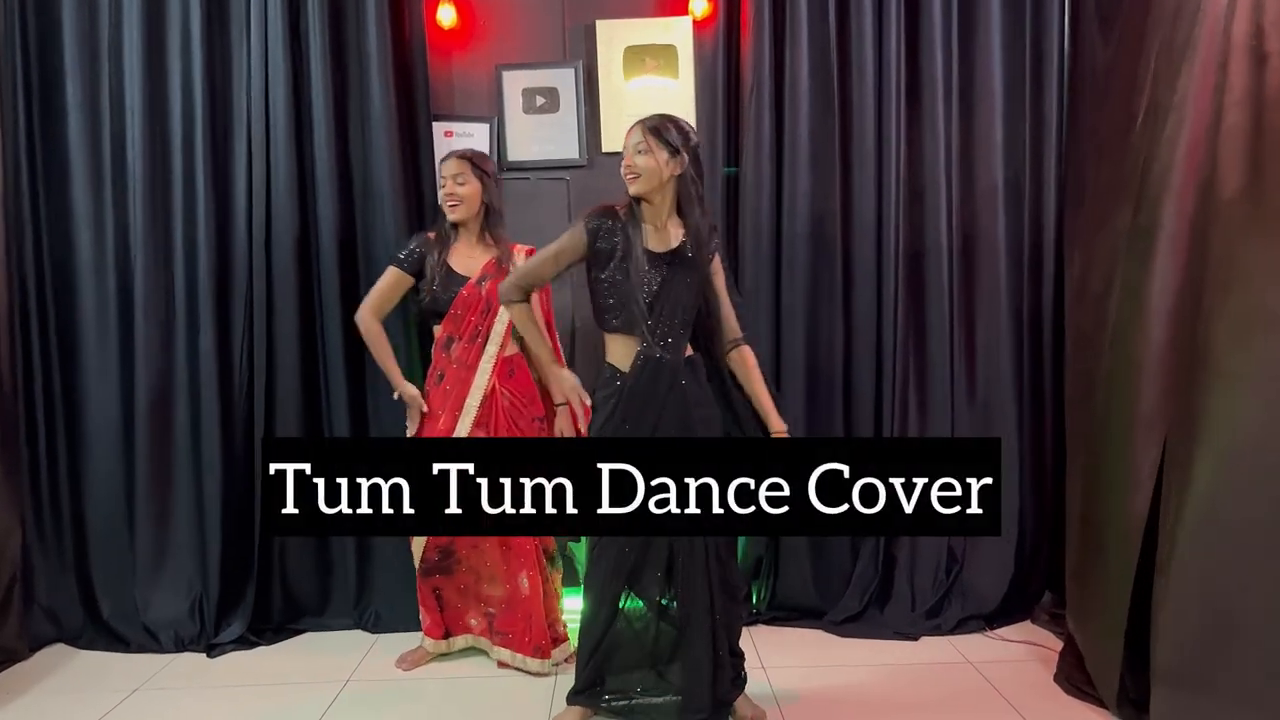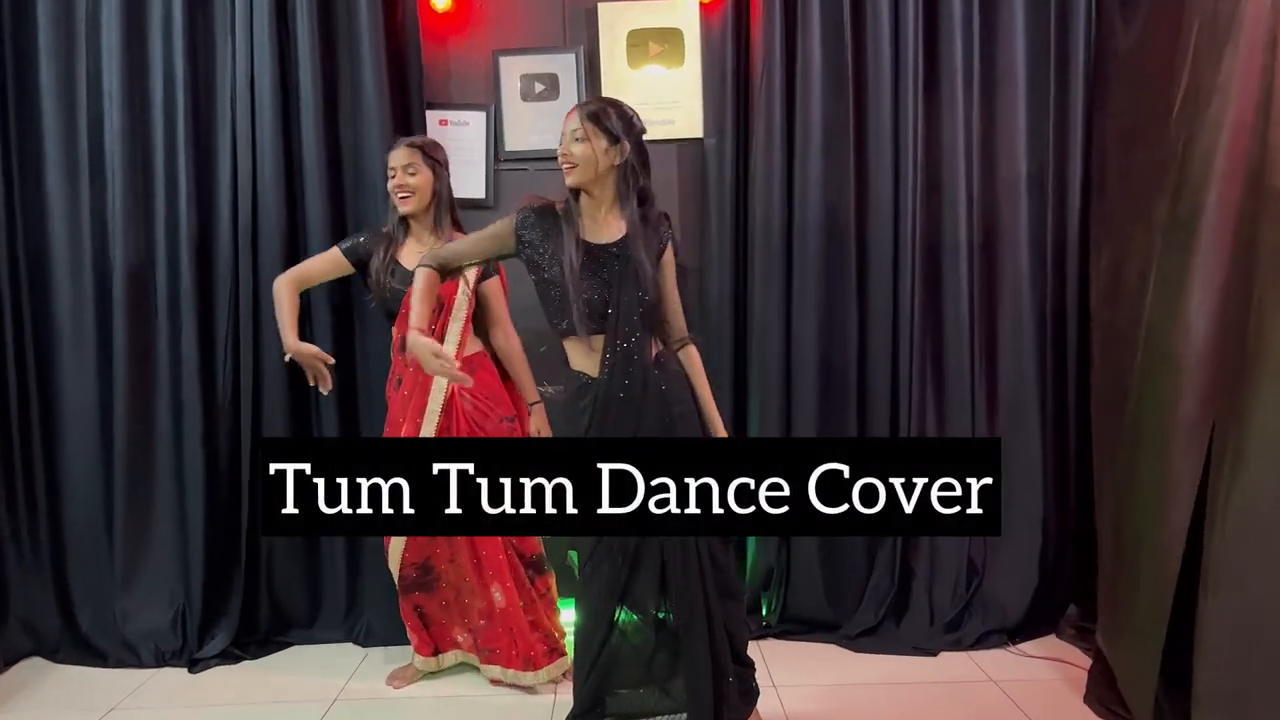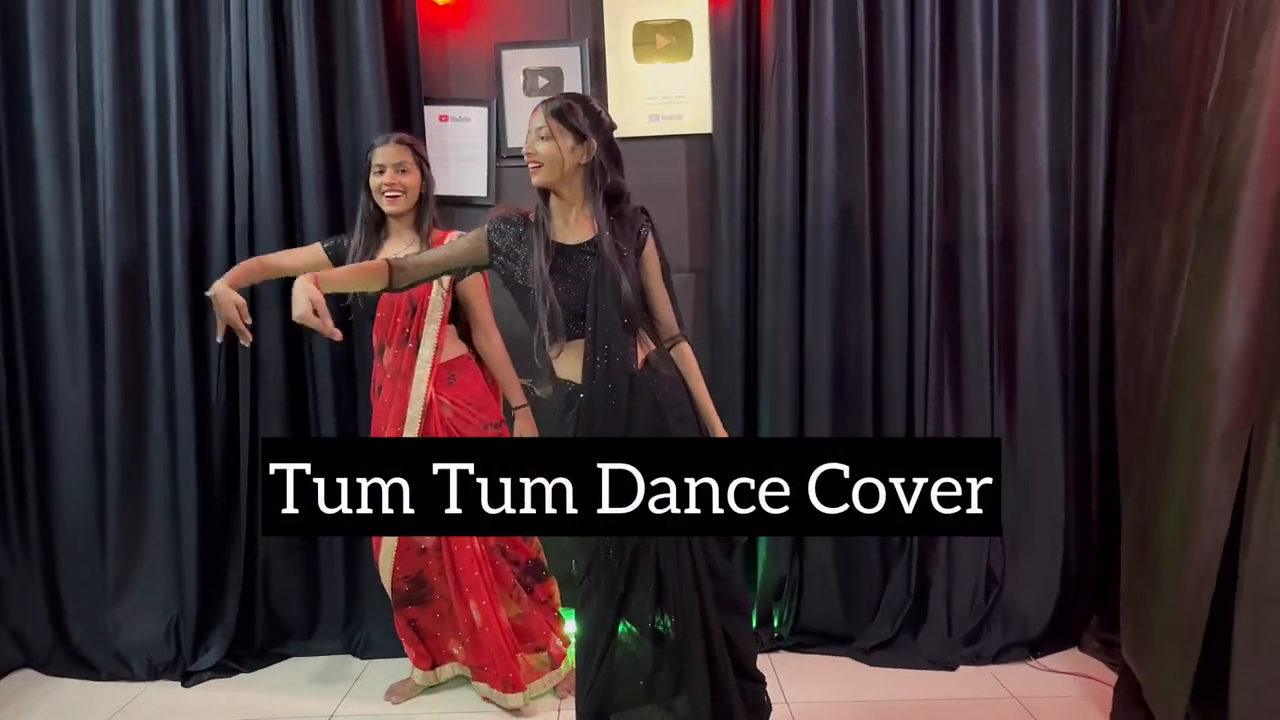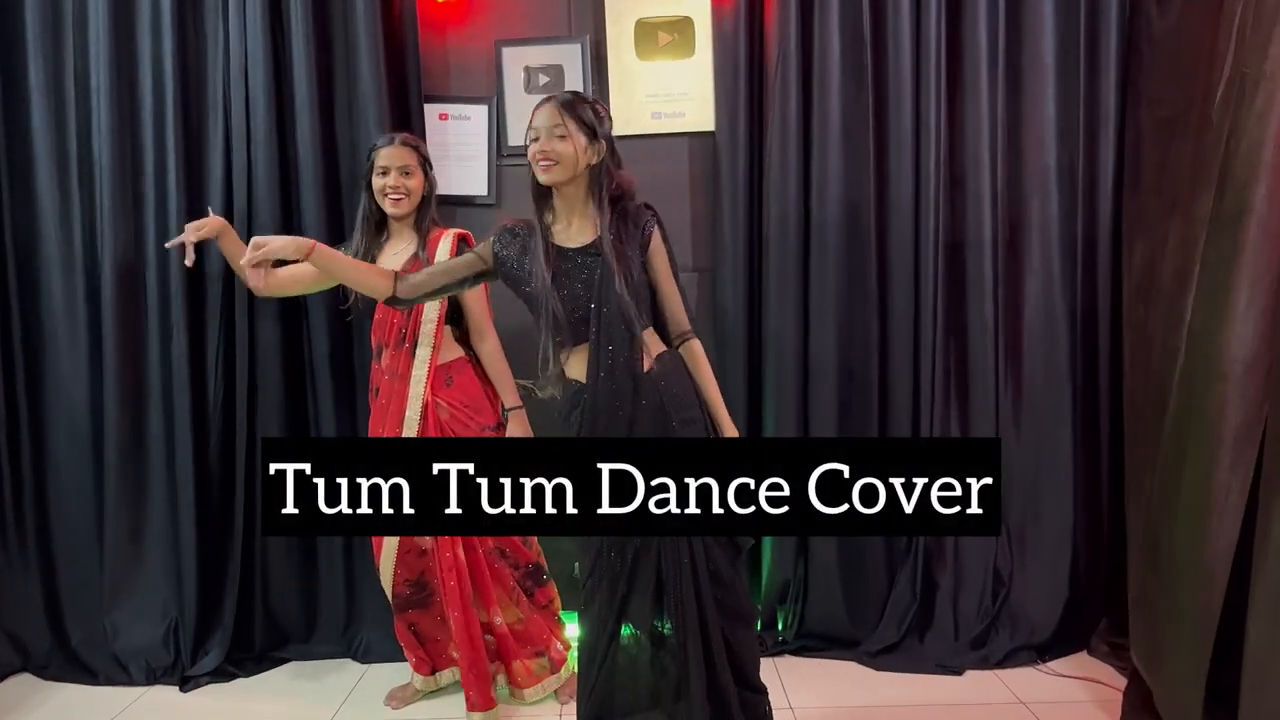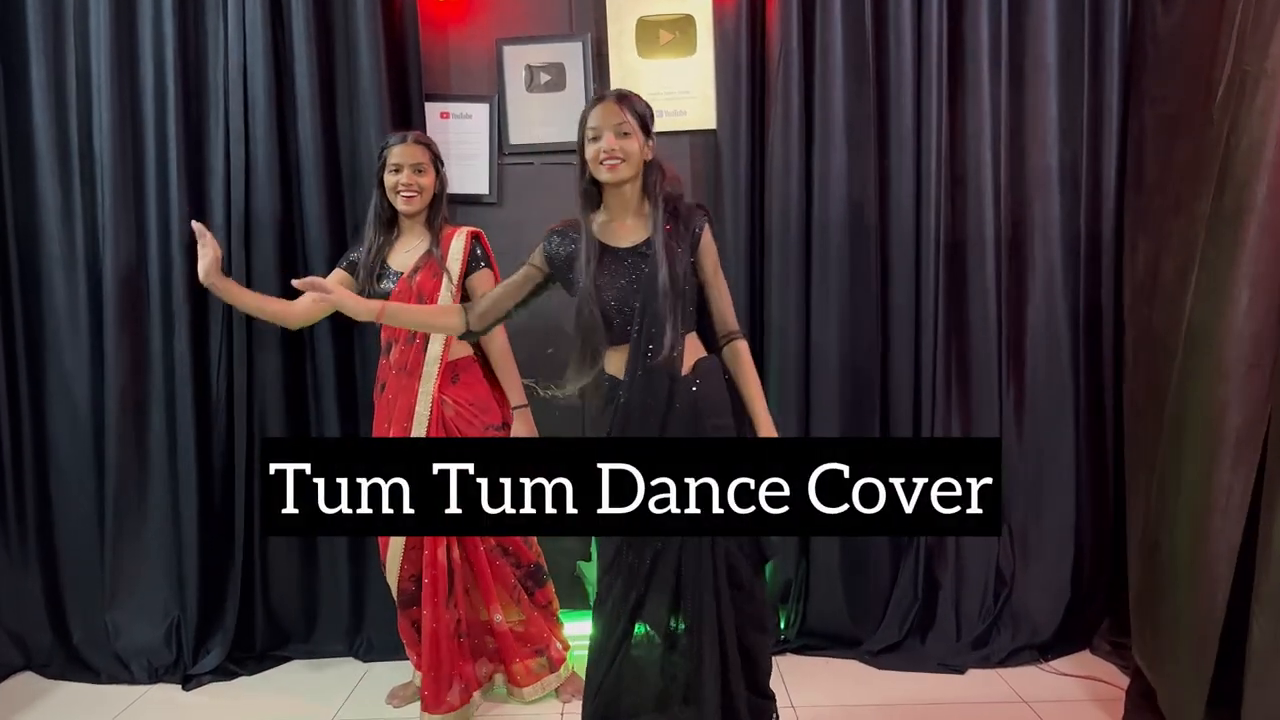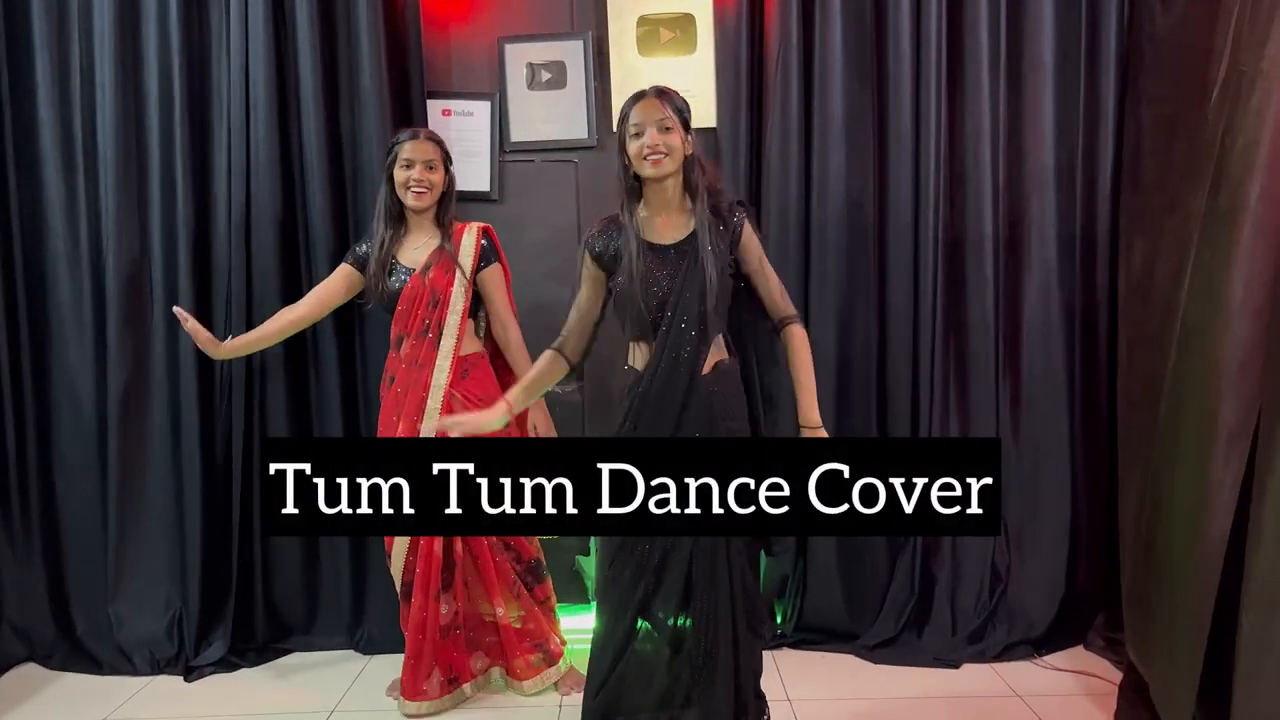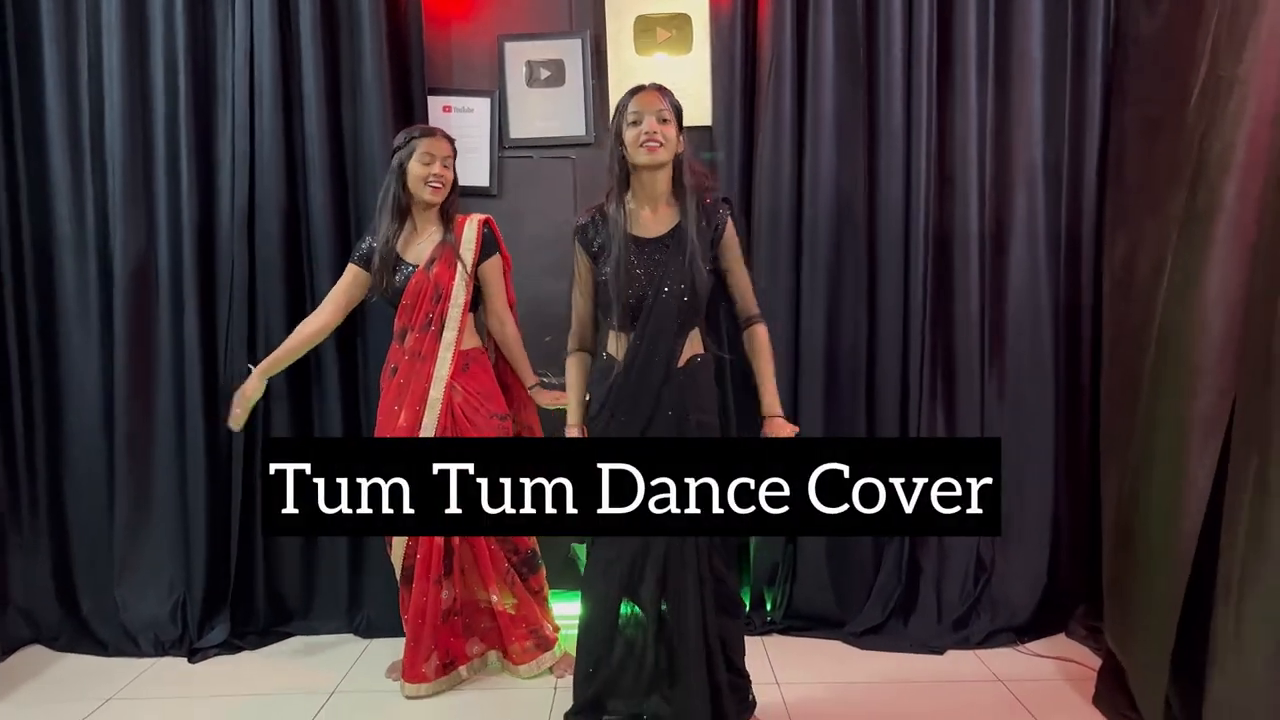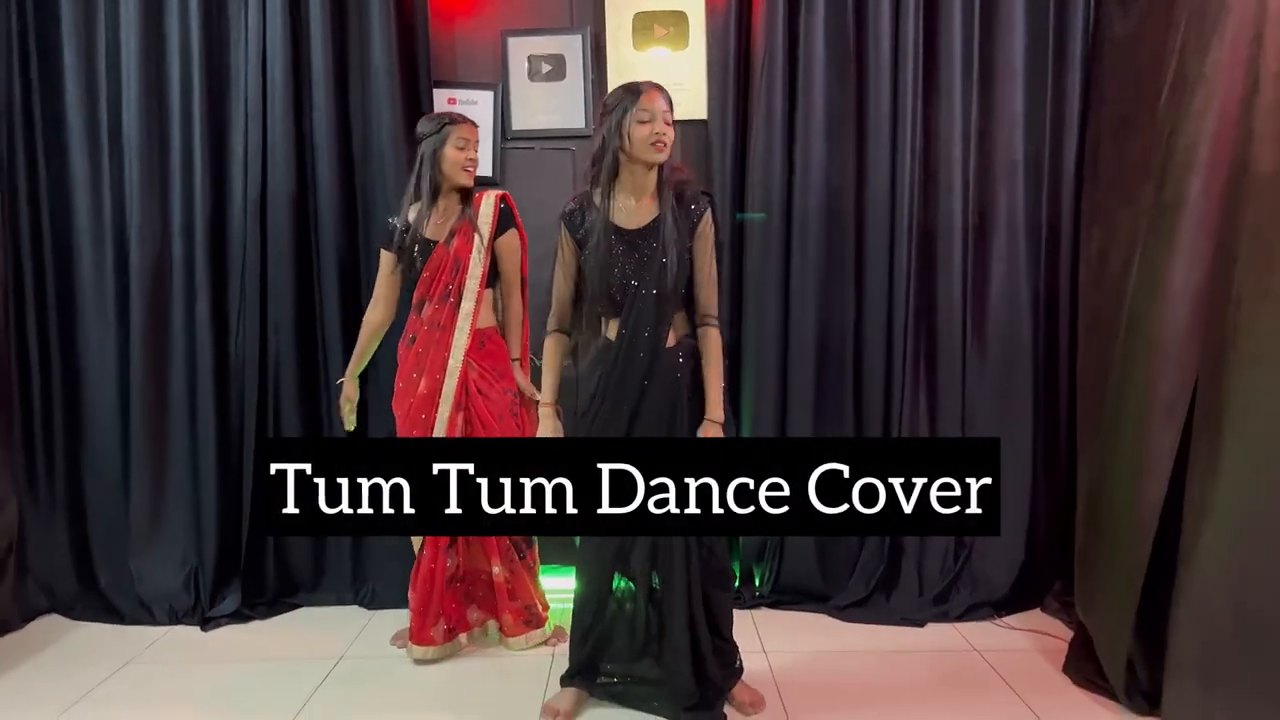
dt=0.3s
person 1, frame 1
left shoulder: (701, 242)
right shoulder: (601, 228)
left elbow: (730, 340)
right elbow: (512, 288)
left wrist: (773, 422)
right wrist: (552, 371)
left hip: (689, 401)
right hip: (624, 404)
left knee: (705, 545)
right knee: (620, 547)
person 1, frame 2
left shoulder: (653, 231)
right shoulder: (539, 226)
left elbow: (677, 337)
right elbow: (435, 262)
left wrist: (717, 430)
right wrist: (414, 331)
left hip: (661, 401)
right hip: (596, 409)
left knee: (695, 552)
right knee: (609, 559)
person 1, frame 3
left shoulder: (630, 227)
right shoulder: (512, 235)
left elbow: (670, 334)
right elbow: (400, 269)
left wrist: (716, 430)
right wrist: (315, 279)
left hip: (659, 404)
right hip: (590, 415)
left knee: (698, 563)
right knee: (610, 572)
person 1, frame 4
left shoulder: (637, 224)
right shoulder: (517, 244)
left elbow: (682, 333)
right elbow: (401, 288)
left wrist: (727, 430)
right wrist: (303, 249)
left hip: (669, 409)
right hip: (597, 420)
left knee: (701, 571)
right knee: (612, 580)
person 1, frame 5
left shoulder: (687, 225)
right shoulder: (569, 244)
left elbow: (729, 334)
right elbow: (473, 318)
left wrist: (765, 430)
right wrist: (362, 306)
left hip: (700, 410)
right hip: (628, 418)
left knee: (718, 574)
right knee: (630, 579)
person 1, frame 6
left shoulder: (726, 224)
right shoulder: (609, 239)
left elbow: (787, 322)
right elbow: (567, 346)
left wrist: (812, 423)
right wrist: (496, 413)
left hip: (713, 407)
right hip: (644, 413)
left knee: (722, 571)
right knee: (631, 572)
person 1, frame 7
left shoulder: (709, 219)
right shoulder: (595, 229)
left elbow: (750, 320)
right elbow: (580, 341)
left wrist: (773, 414)
right wrist: (574, 427)
left hip: (690, 399)
right hip: (618, 403)
left knee: (699, 556)
right knee: (616, 557)
person 1, frame 8
left shoulder: (691, 210)
right shoulder: (581, 216)
left elbow: (709, 319)
right elbow: (560, 323)
left wrist: (713, 418)
right wrist: (547, 408)
left hip: (679, 380)
right hip: (608, 383)
left knee: (693, 529)
right knee: (607, 530)
person 2, frame 1
left shoulder: (517, 260)
right shoulder: (422, 252)
left elbow: (537, 336)
right elbow: (367, 316)
left wrist: (562, 404)
right wrist: (401, 385)
left hip: (512, 396)
right hip: (446, 397)
left ankle: (534, 634)
right ankle: (441, 631)
person 2, frame 2
right shoulder: (375, 248)
left elbow: (502, 334)
right elbow: (288, 282)
left wrist: (534, 404)
right wrist: (291, 337)
left hip: (475, 396)
right hip: (410, 401)
right knee: (413, 527)
left ankle: (535, 646)
right ankle: (434, 647)
person 2, frame 3
left shoulder: (453, 248)
right shoulder: (355, 249)
left elbow: (485, 333)
right elbow: (265, 265)
left wrist: (520, 407)
right wrist: (225, 285)
left hip: (459, 401)
right hip: (394, 406)
left knee: (493, 533)
right knee: (404, 542)
left ankle: (542, 656)
right ankle: (432, 660)
person 2, frame 4
left shoulder: (453, 246)
right shoulder: (359, 253)
left elbow: (484, 335)
right elbow: (266, 283)
left wrist: (515, 411)
right wrist: (222, 231)
left hip: (456, 404)
right hip: (392, 410)
left knee: (492, 536)
right knee: (406, 546)
left ankle: (545, 662)
right ankle: (433, 667)
person 2, frame 5
left shoulder: (464, 246)
right shoulder: (369, 255)
left elbow: (493, 333)
right elbow: (295, 312)
left wrist: (520, 410)
right wrist: (218, 283)
left hip: (463, 403)
right hip: (399, 409)
left knee: (493, 536)
right knee: (412, 544)
left ankle: (542, 661)
right ankle: (437, 668)
person 2, frame 6
left shoulder: (474, 241)
right shoulder: (374, 251)
left elbow: (504, 326)
right elbow: (306, 309)
left wrist: (532, 398)
right wrist: (228, 347)
left hip: (471, 397)
right hip: (405, 402)
left knee: (496, 527)
right knee: (417, 536)
left ankle: (541, 655)
right ankle: (441, 663)
person 2, frame 7
left shoulder: (476, 233)
right shoulder: (378, 247)
left elbow: (500, 317)
right elbow: (325, 317)
left wrist: (533, 385)
right wrist: (261, 372)
left hip: (468, 387)
right hip: (406, 392)
left ankle: (534, 641)
right ankle: (438, 647)
person 2, frame 8
left shoulder: (493, 210)
right shoulder: (402, 224)
left elbow: (513, 292)
right elbow: (381, 306)
left wrist: (518, 361)
right wrist: (352, 373)
left hip: (482, 363)
right hip: (421, 367)
left ankle: (520, 615)
right ankle: (441, 614)
